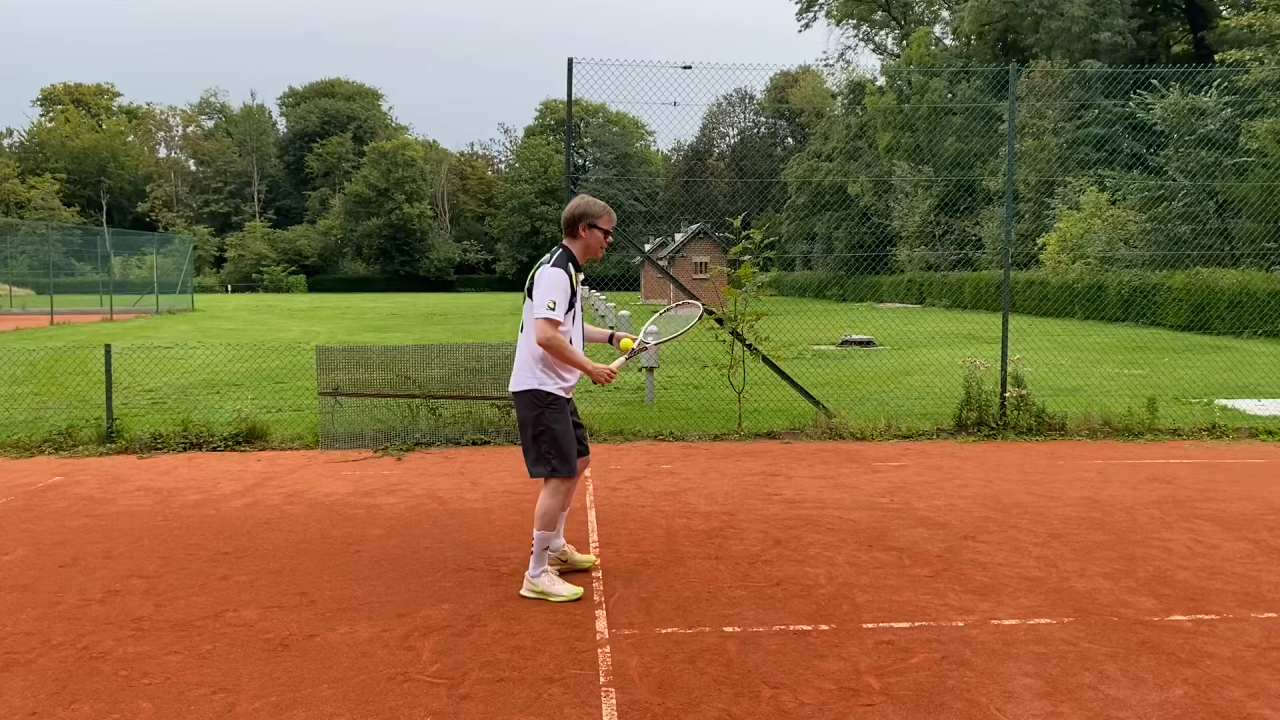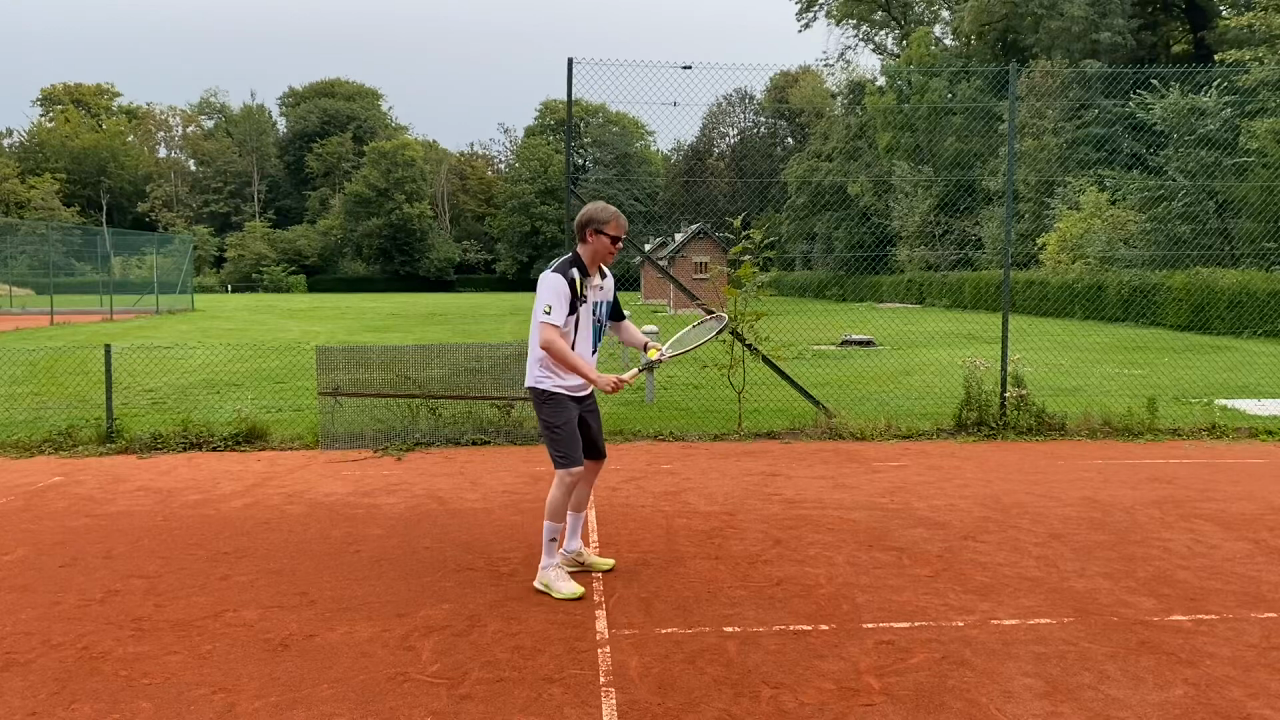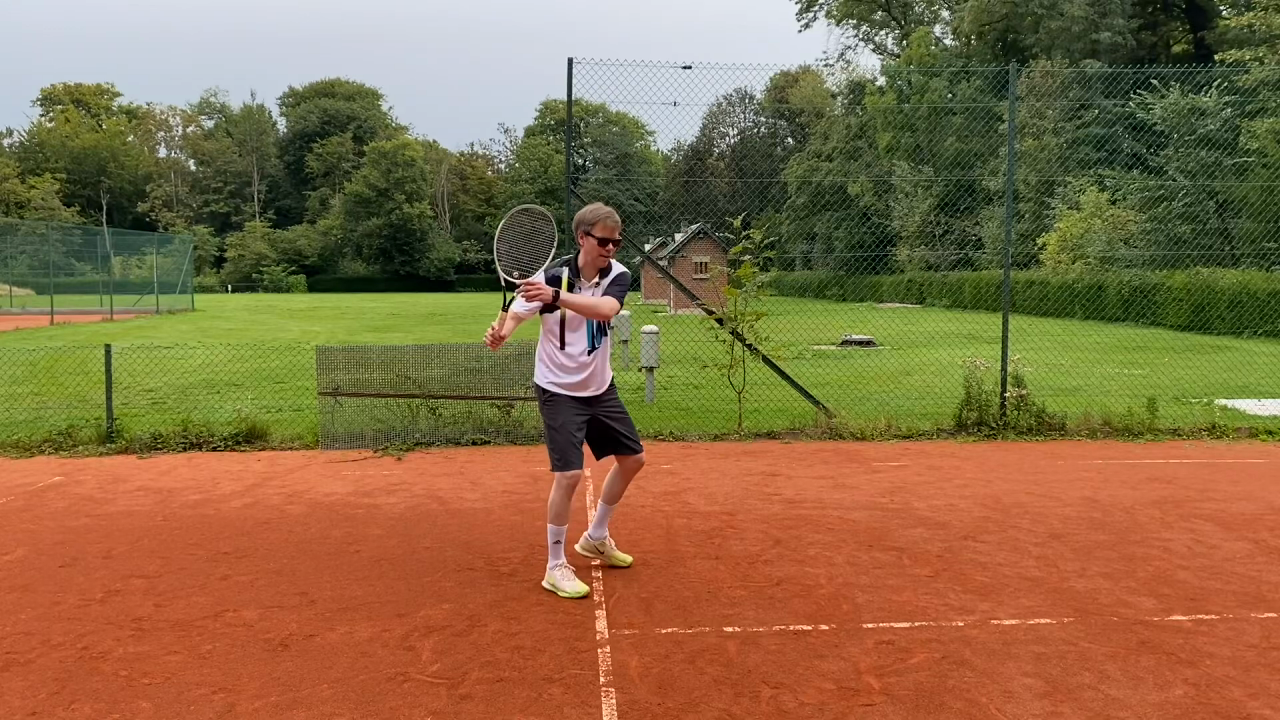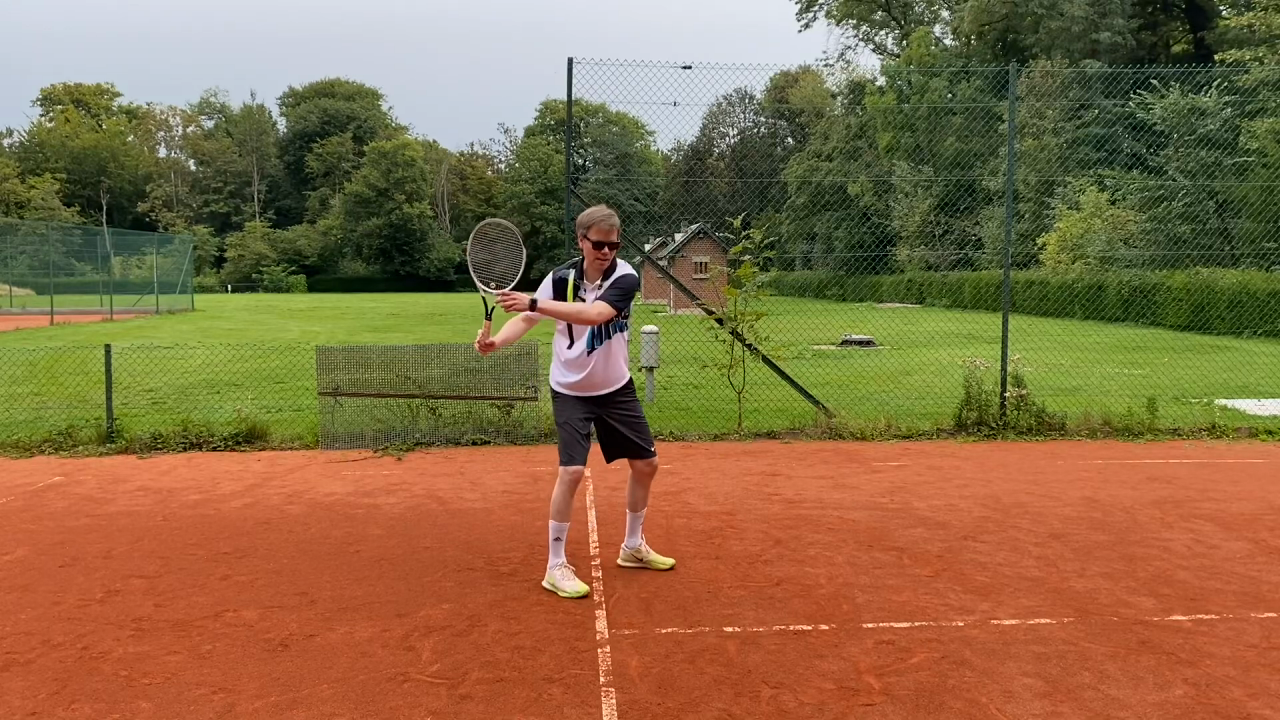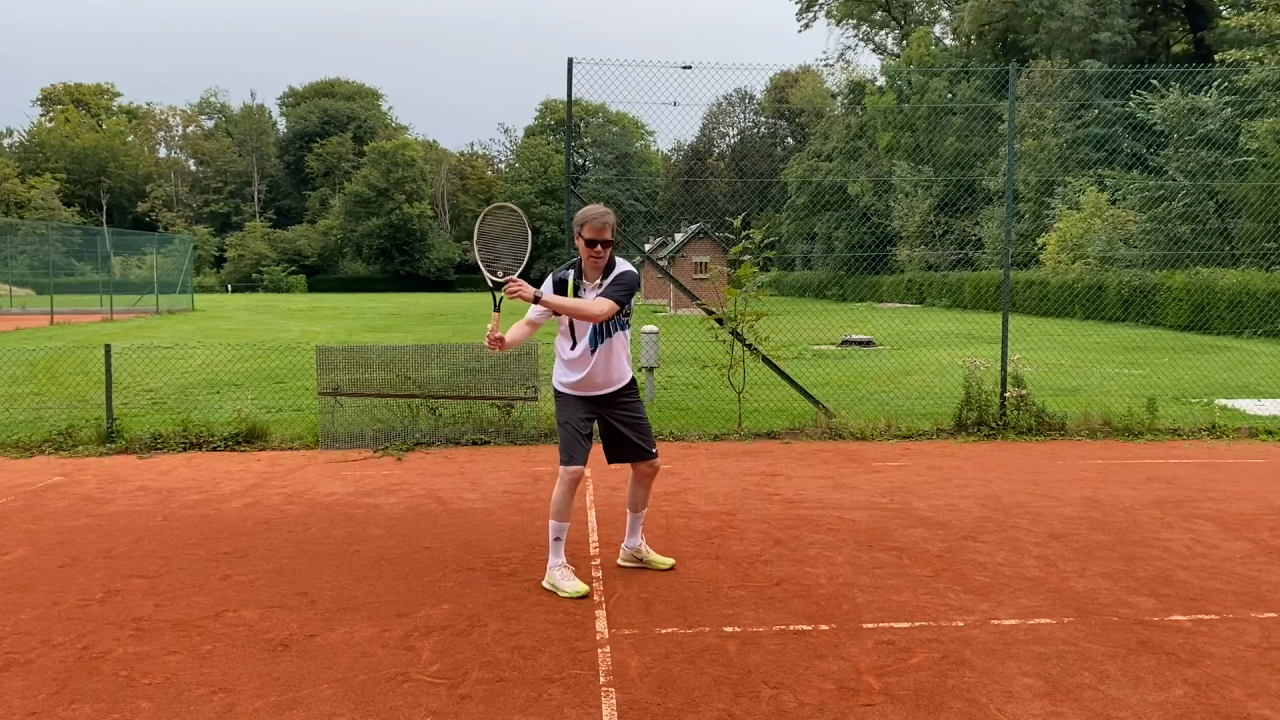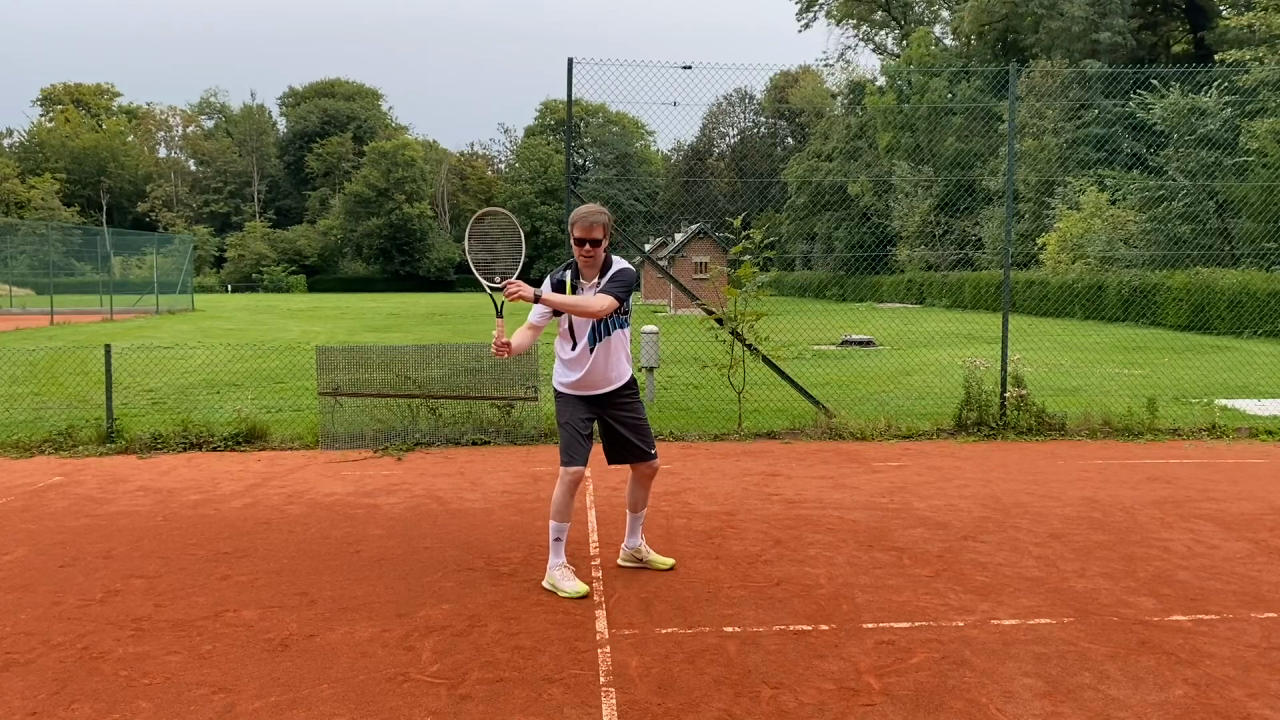
dt=0.4s
person 1, frame 1
left shoulder: (570, 271)
right shoulder: (555, 271)
right elbow: (545, 336)
left wrist: (611, 337)
right wrist: (589, 368)
left hip: (555, 389)
right hip: (541, 390)
left knee: (577, 464)
right knee: (558, 478)
left ankle: (556, 547)
right ankle: (536, 575)
person 1, frame 2
left shoulder: (605, 277)
right shoulder: (558, 277)
left elbow: (619, 323)
right elbow: (547, 338)
left wrist: (645, 343)
right wrist: (593, 374)
left hip: (582, 389)
right hip: (553, 388)
left knee: (592, 464)
right knee: (569, 472)
left ankle: (571, 549)
right ankle: (549, 568)
person 1, frame 3
left shoulder: (619, 276)
right shoulder: (552, 275)
left elbow: (605, 309)
right elbow: (514, 314)
left wrist: (555, 297)
right wrist: (498, 333)
left hip: (600, 388)
right hip: (559, 391)
left knee: (633, 459)
right knee: (569, 475)
left ankle: (596, 536)
right ankle: (555, 567)
person 1, frame 4
left shoulder: (626, 278)
right shoulder: (561, 278)
left elbow: (594, 314)
right elbow: (526, 319)
left wrist: (534, 302)
right wrist: (496, 340)
left hip: (617, 388)
right hip: (570, 391)
left knee: (646, 464)
right knee: (572, 472)
left ankle: (633, 546)
right ankle: (556, 567)
person 1, frame 5
left shoulder: (626, 275)
right shoulder: (560, 279)
left elbow: (598, 311)
right elbow: (530, 323)
left wrist: (538, 295)
right wrist: (504, 340)
left hip: (619, 388)
right hip: (574, 391)
left knee: (647, 465)
right knee: (572, 472)
left ankle: (633, 546)
right ankle: (556, 566)
person 1, frame 6
left shoulder: (623, 273)
right shoulder: (558, 280)
left elbow: (598, 307)
right elbow: (532, 328)
left wrist: (536, 296)
right wrist: (510, 345)
left hip: (619, 388)
right hip: (573, 391)
left knee: (647, 465)
right knee: (572, 473)
left ankle: (633, 546)
right ankle: (556, 567)
